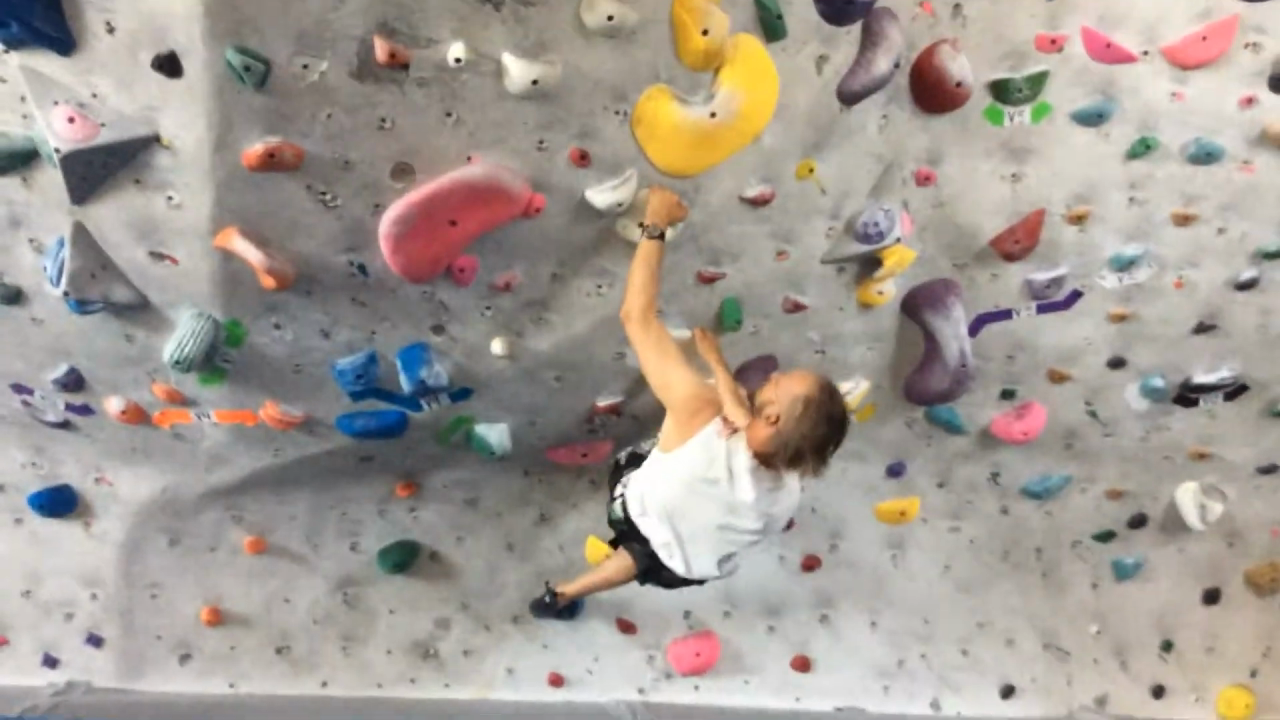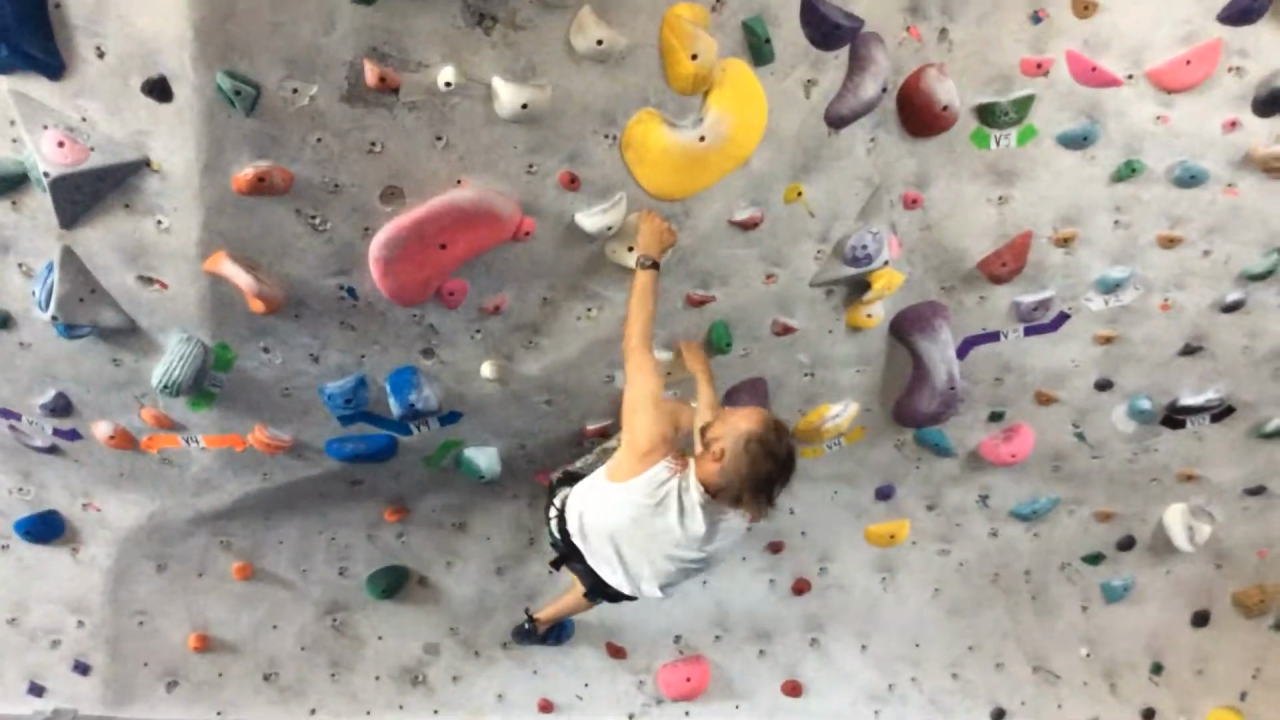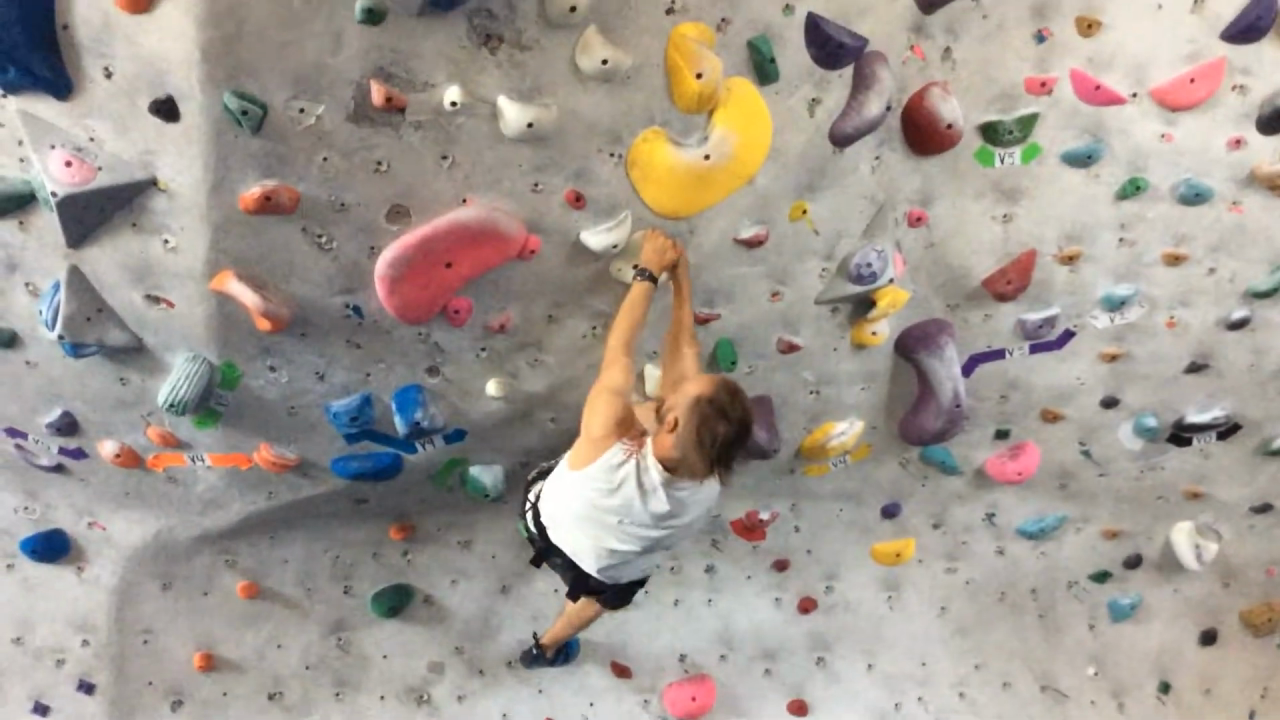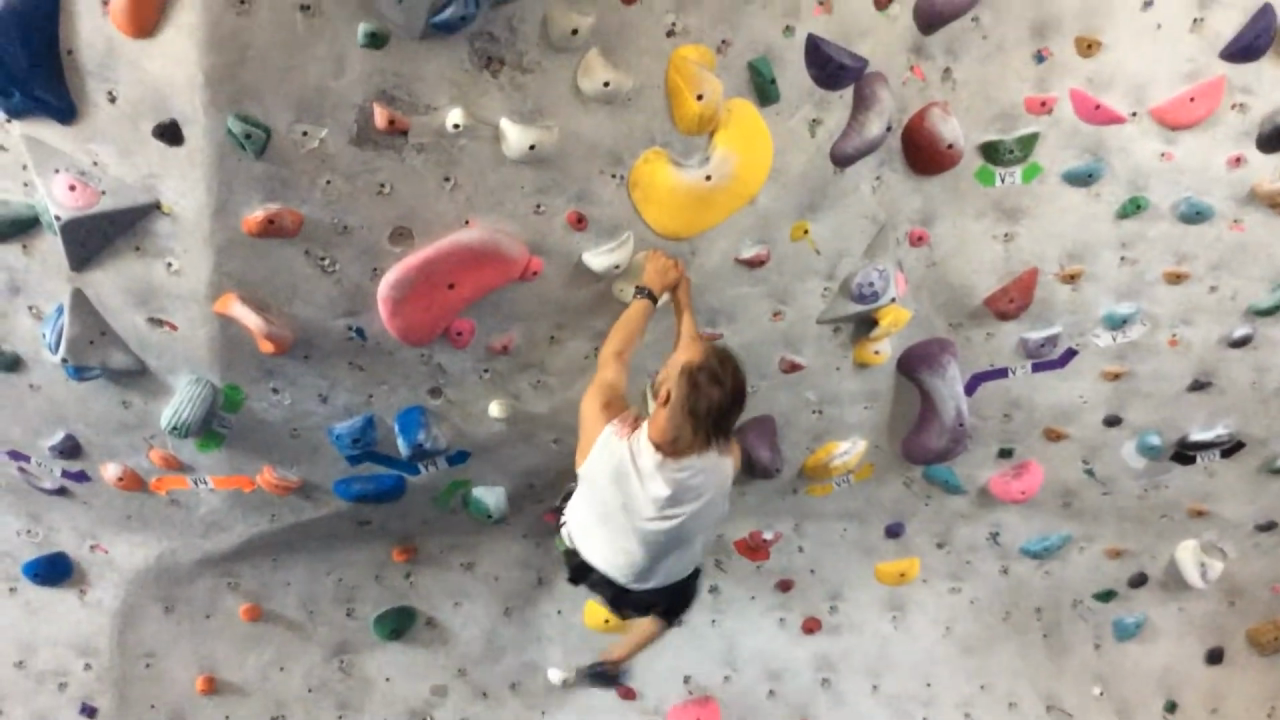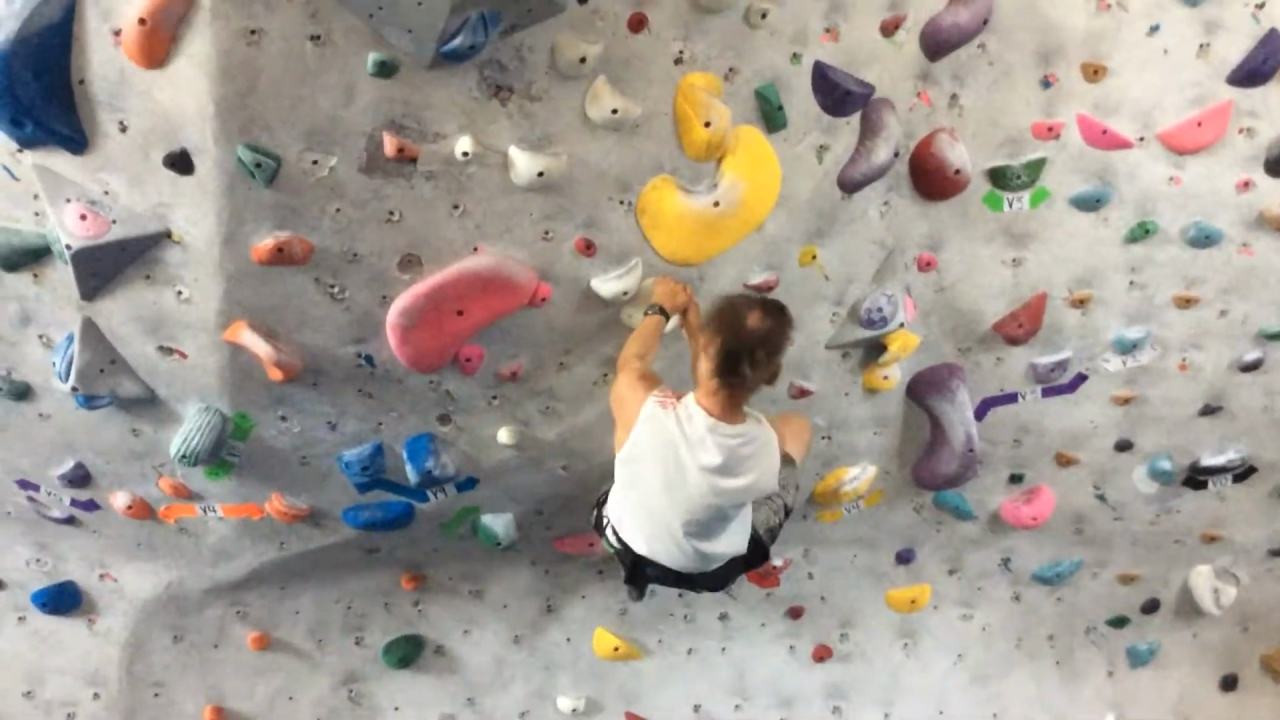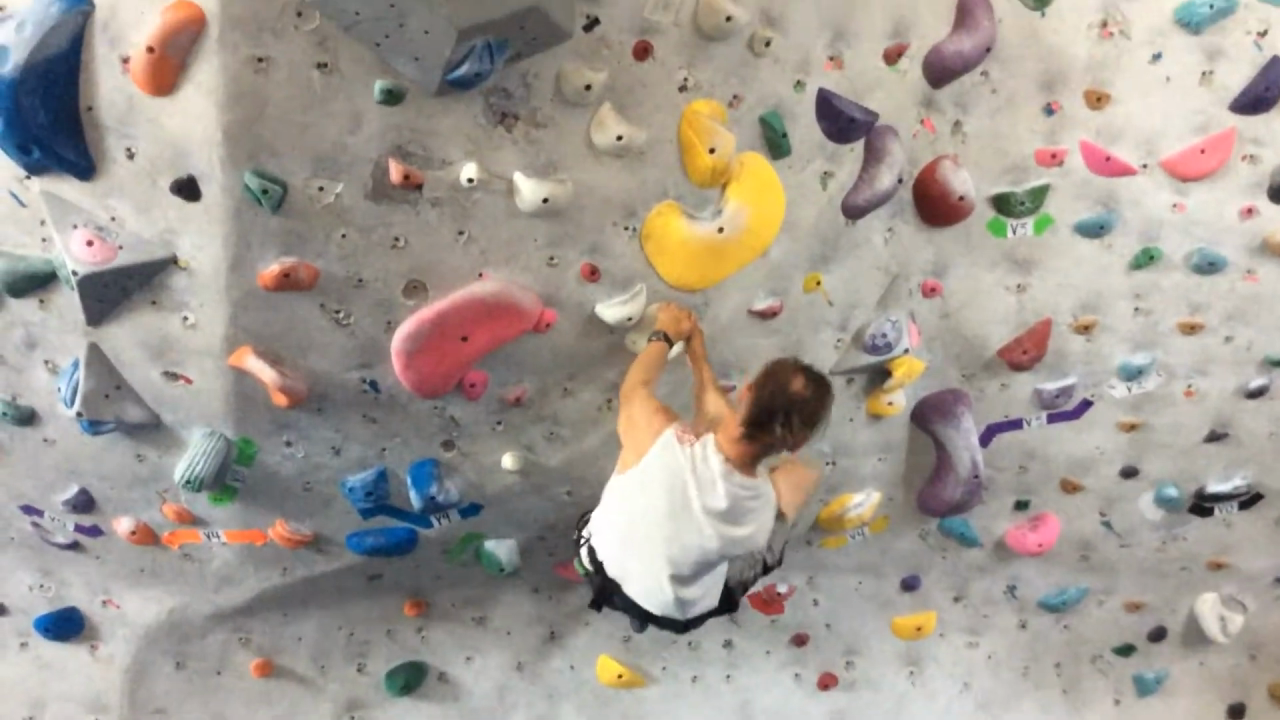
dt=0.4s
person 1, frame 1
left shoulder: (700, 420)
right shoulder: (785, 497)
left elbow: (637, 317)
left wrist: (655, 227)
right wrist: (716, 360)
left hip: (637, 509)
right hip: (683, 567)
right ankle: (564, 596)
person 1, frame 2
left shoulder: (651, 456)
right shoulder: (733, 522)
left elbow: (637, 346)
left wrist: (649, 258)
right wrist: (703, 378)
left hip: (573, 523)
right hip: (626, 580)
right ankle: (542, 623)
person 1, frame 3
left shoulder: (607, 439)
right shoulder: (708, 488)
left elbow: (618, 351)
right elbow: (683, 361)
left wrist: (649, 272)
right wrist: (681, 287)
left hip: (547, 521)
right hip: (612, 574)
right knee: (601, 594)
right ankle: (547, 648)
person 1, frame 4
left shoulder: (602, 431)
right shoulder: (724, 463)
left elbow: (613, 359)
right elbow: (702, 391)
left wrist: (649, 292)
right wrist: (685, 306)
left hip: (585, 551)
right hip: (656, 591)
right ankle: (610, 664)
person 1, frame 5
left shoulder: (638, 400)
right shoulder: (766, 448)
left elbow: (631, 359)
right elbow: (718, 384)
left wrist: (660, 309)
right wrist: (691, 319)
left hip: (631, 548)
right hip: (716, 569)
right knee: (798, 425)
left ankle: (639, 575)
person 1, frame 6
left shoulder: (655, 432)
right shoulder: (763, 502)
left elbow: (634, 387)
right elbow: (715, 410)
left wrist: (663, 335)
right wrist: (697, 350)
left hip: (604, 571)
right hip: (683, 613)
right knee: (805, 475)
